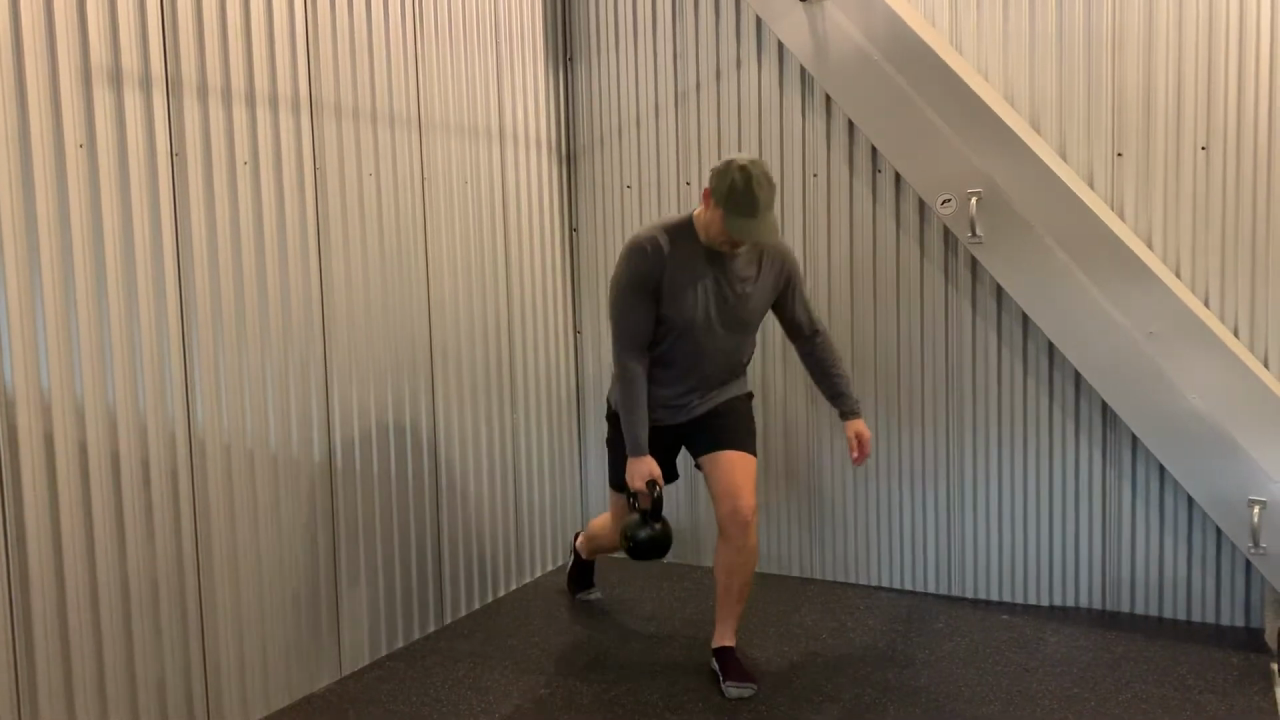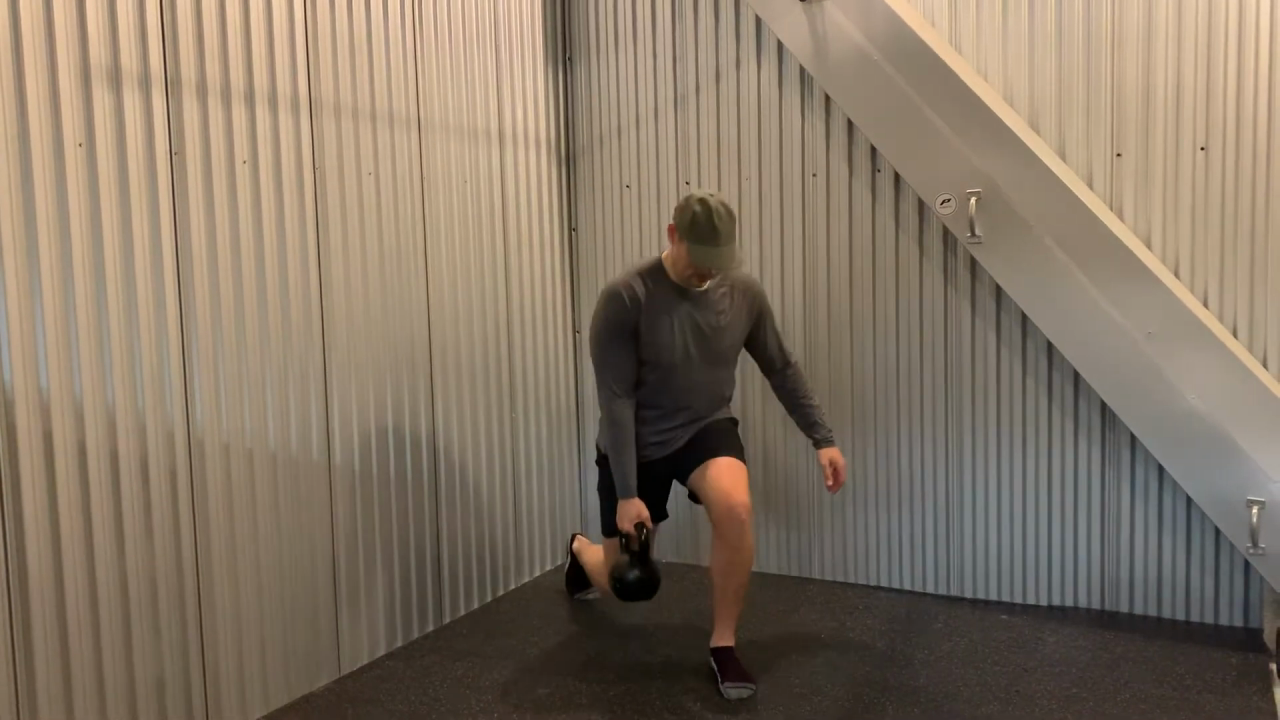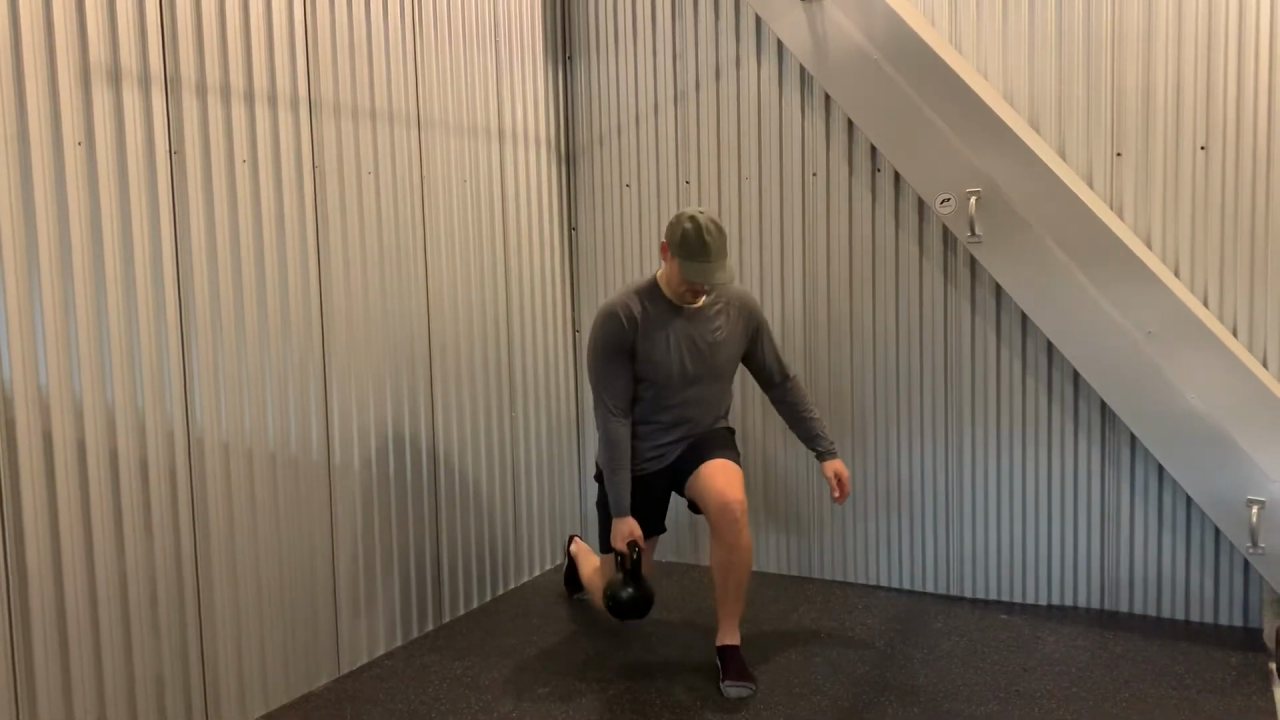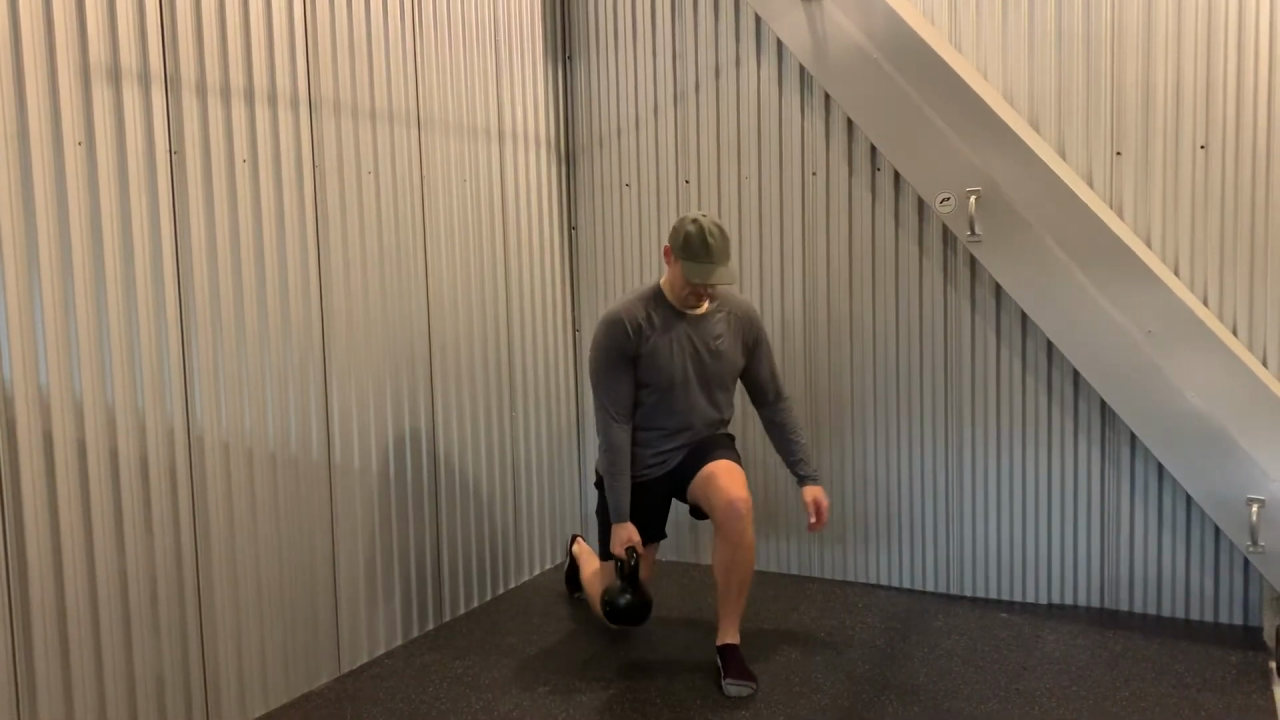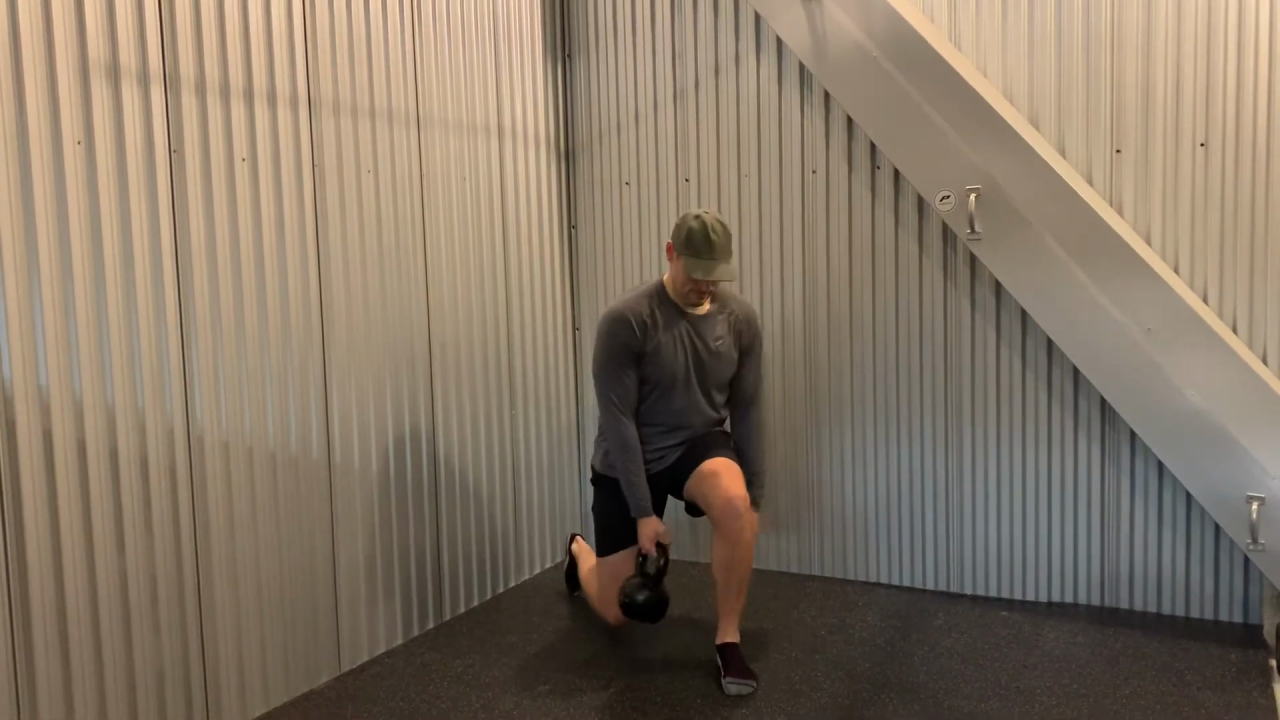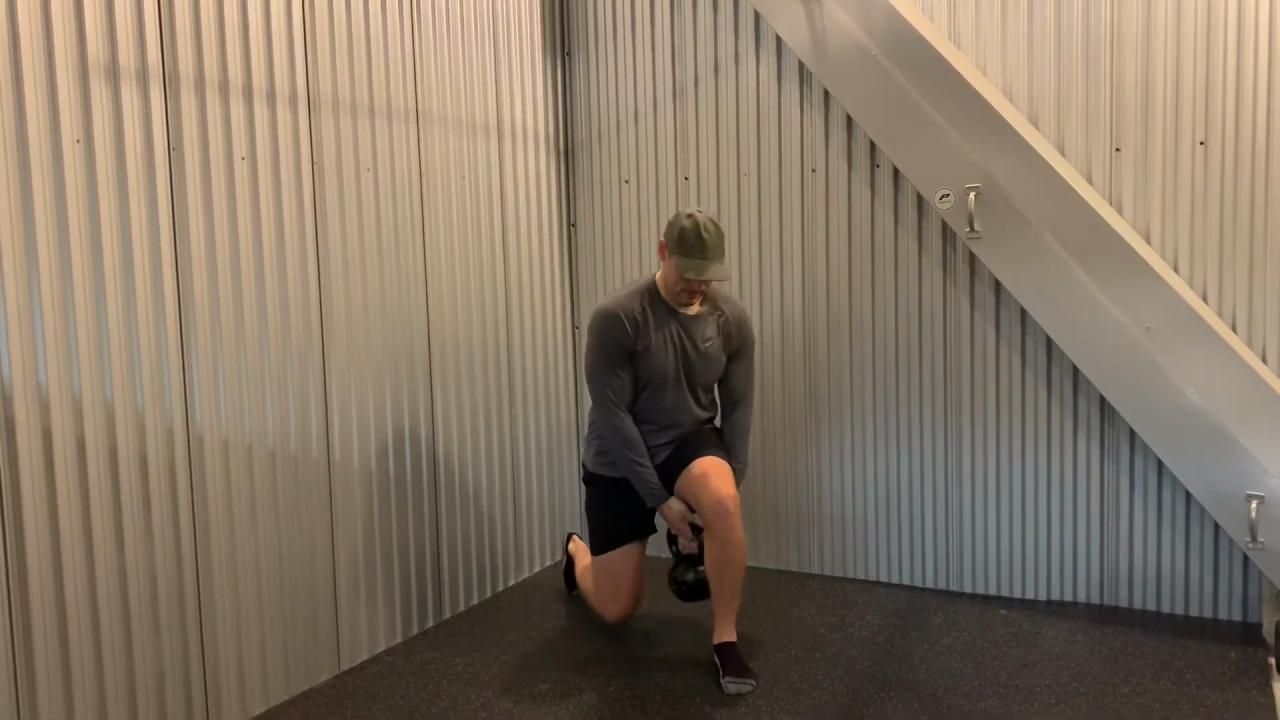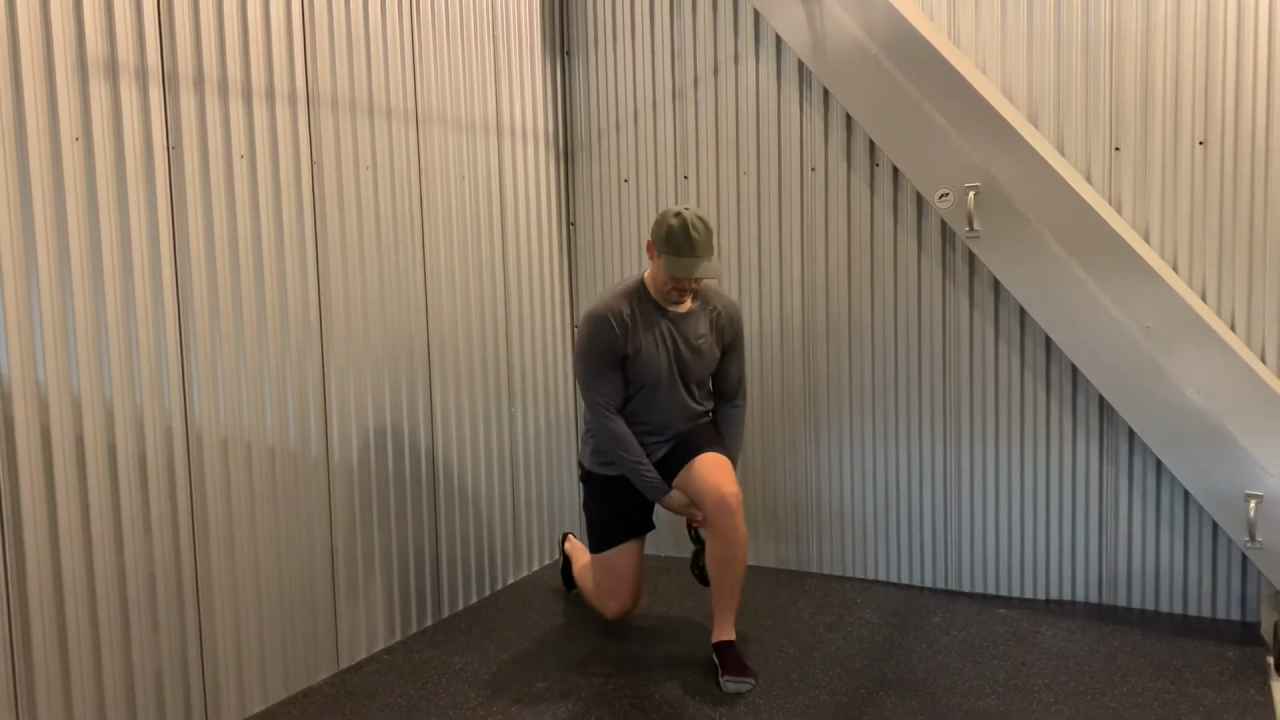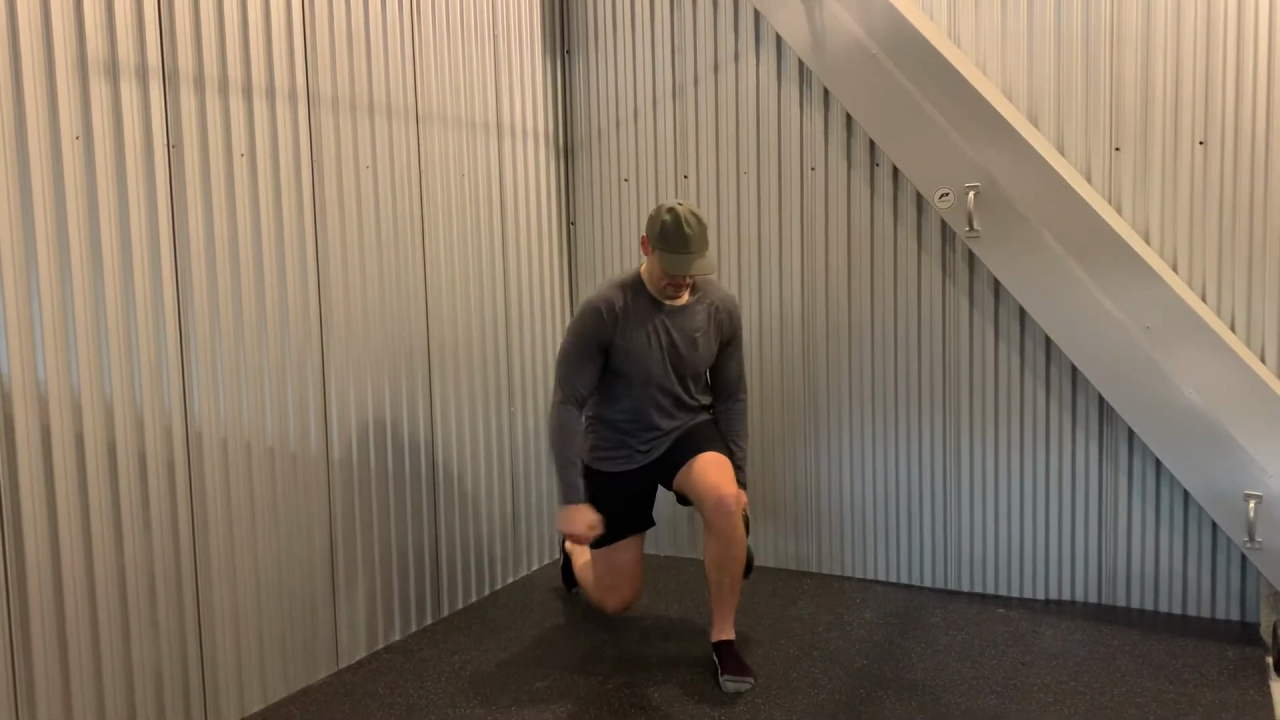
dt=0.3s
person 1, frame 1
left shoulder: (774, 258)
right shoulder: (649, 252)
left elbow: (810, 337)
right elbow: (629, 355)
left wrist: (849, 410)
right wrist: (638, 451)
left hip: (721, 401)
right hip: (648, 408)
left knee: (740, 513)
right knee: (629, 529)
left ankle: (724, 645)
right ankle: (583, 550)
person 1, frame 2
left shoulder: (744, 293)
right shoulder: (624, 298)
left elbow: (781, 369)
right elbow: (615, 401)
left wrist: (822, 439)
right wrist: (626, 493)
left hip: (706, 429)
right hip: (638, 443)
left knee: (736, 509)
left ankle: (724, 644)
right ankle: (581, 549)
person 1, frame 3
left shoulder: (739, 308)
right shoulder: (620, 317)
left elbow: (780, 383)
right elbow: (611, 418)
left wrist: (825, 451)
right wrist: (620, 512)
left hip: (702, 440)
right hip: (636, 458)
left knee: (730, 505)
left ankle: (728, 643)
right ankle: (579, 552)
person 1, frame 4
left shoulder: (740, 318)
right shoulder: (623, 324)
left elbow: (773, 403)
right elbow: (613, 424)
left wrist: (807, 478)
right wrist: (621, 519)
left hip: (701, 448)
right hip: (636, 465)
left knee: (736, 504)
left ankle: (728, 643)
right ankle: (582, 552)
person 1, frame 5
left shoulder: (741, 318)
right shoulder: (626, 320)
left elbow: (746, 410)
right elbow: (616, 419)
left wrist: (753, 496)
right wrist: (643, 513)
left hip: (698, 445)
right hip: (629, 460)
left knee: (732, 502)
right knee: (617, 610)
left ankle: (728, 640)
right ankle: (579, 552)
person 1, frame 6
left shoulder: (732, 319)
right shoulder: (617, 317)
left elbow: (737, 410)
right elbow: (613, 415)
left wrist: (725, 485)
right wrist: (661, 500)
left hip: (690, 440)
right hip: (620, 459)
left knee: (723, 505)
right knee: (616, 609)
left ankle: (725, 640)
right ankle: (577, 550)
person 1, frame 7
left shoulder: (723, 312)
right shoulder: (606, 319)
left elbow: (731, 400)
right elbow: (604, 416)
left wrist: (719, 474)
right wrist: (660, 491)
left hip: (687, 435)
right hip: (617, 458)
left knee: (727, 501)
right knee: (616, 605)
left ankle: (724, 639)
right ankle: (573, 549)
person 1, frame 8
left shoulder: (721, 308)
right shoulder: (601, 312)
left elbow: (732, 395)
right elbow: (569, 405)
left wrist: (734, 476)
right wrist: (571, 499)
left hip: (688, 433)
right hip: (615, 454)
left knee: (726, 503)
right knee: (614, 600)
left ankle: (723, 639)
right ankle: (577, 547)
